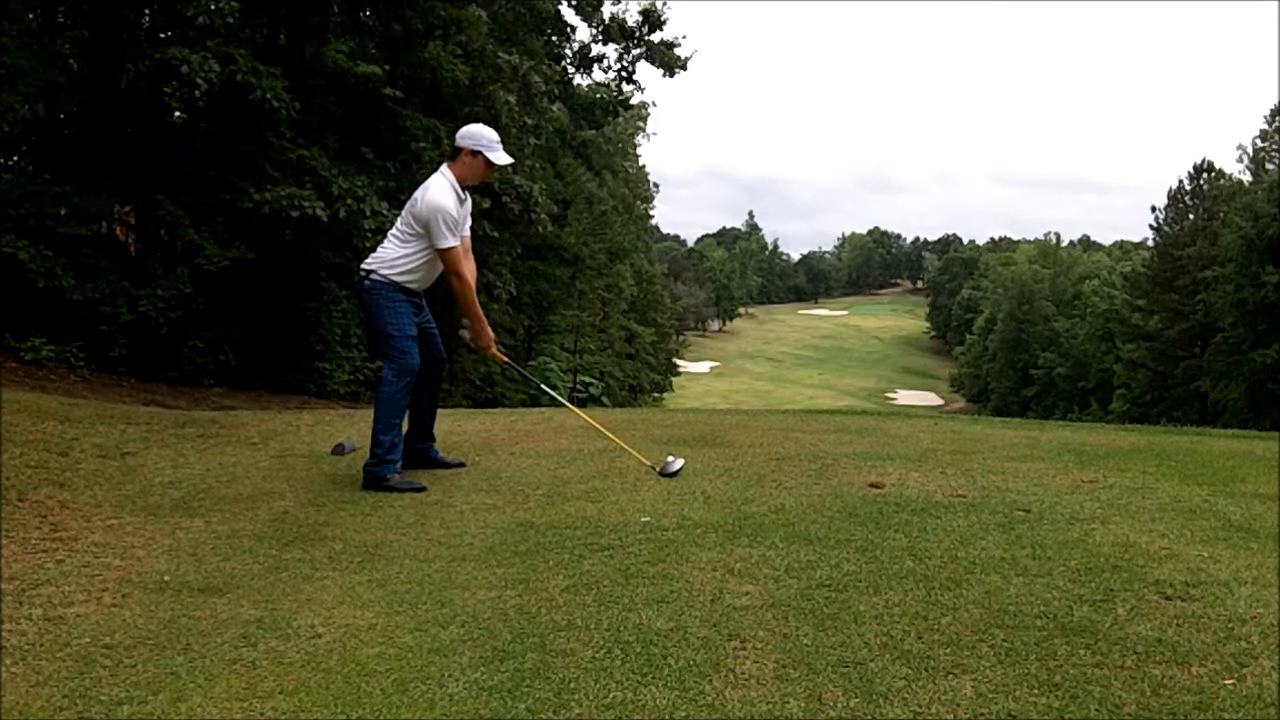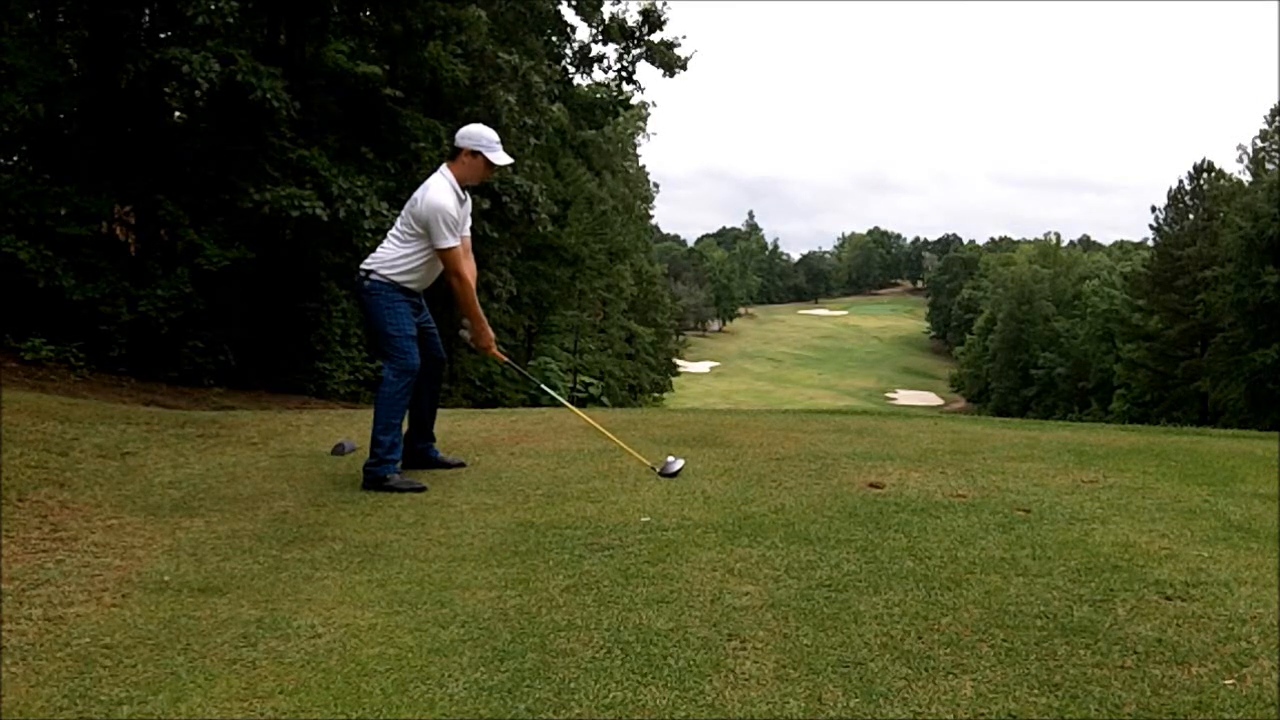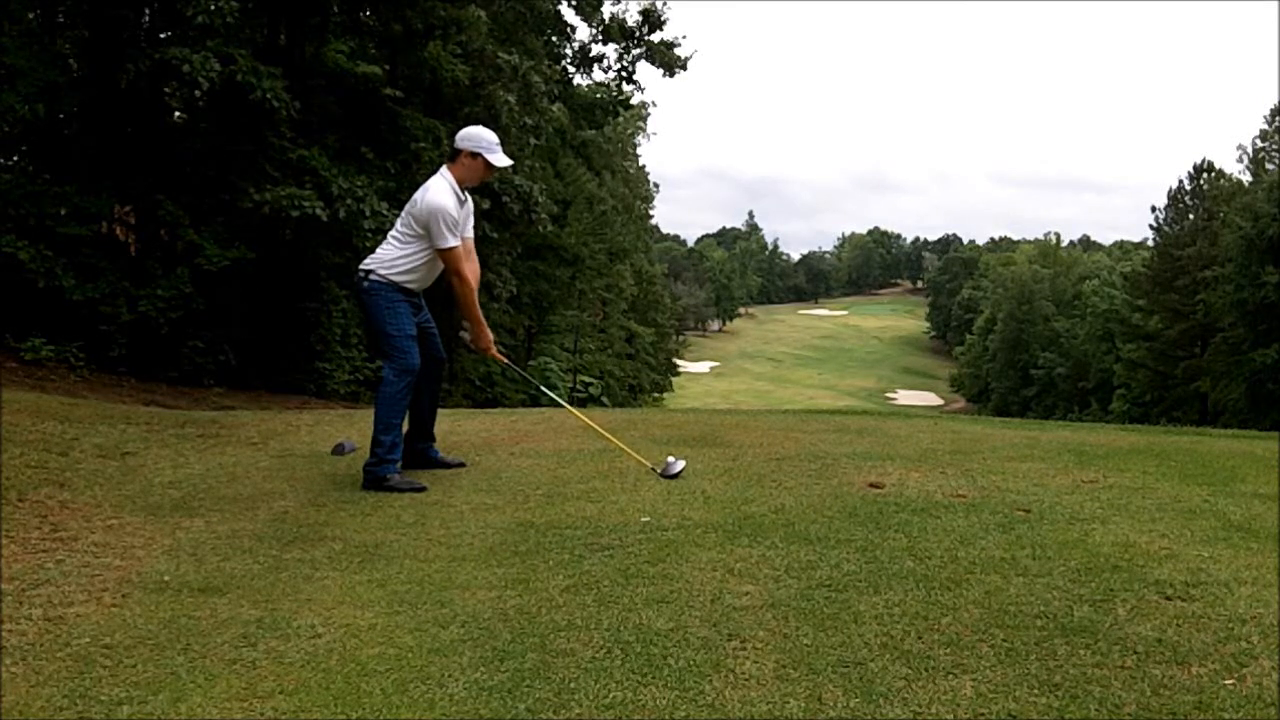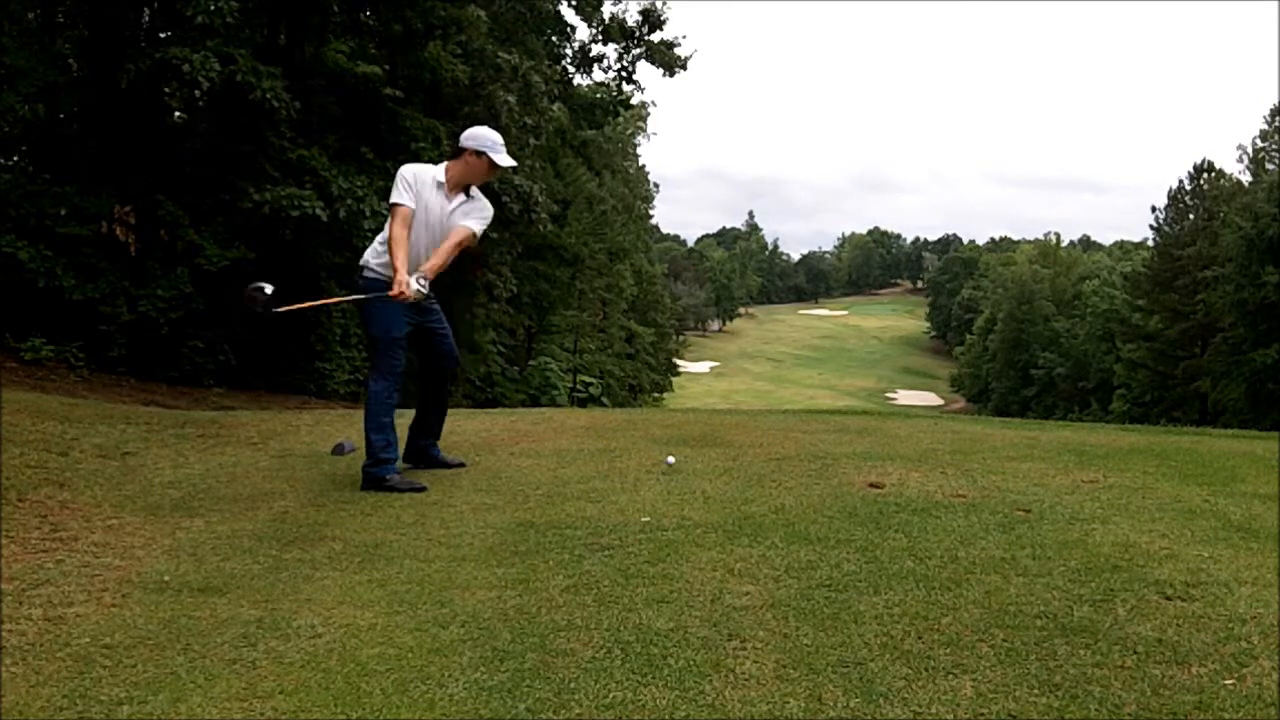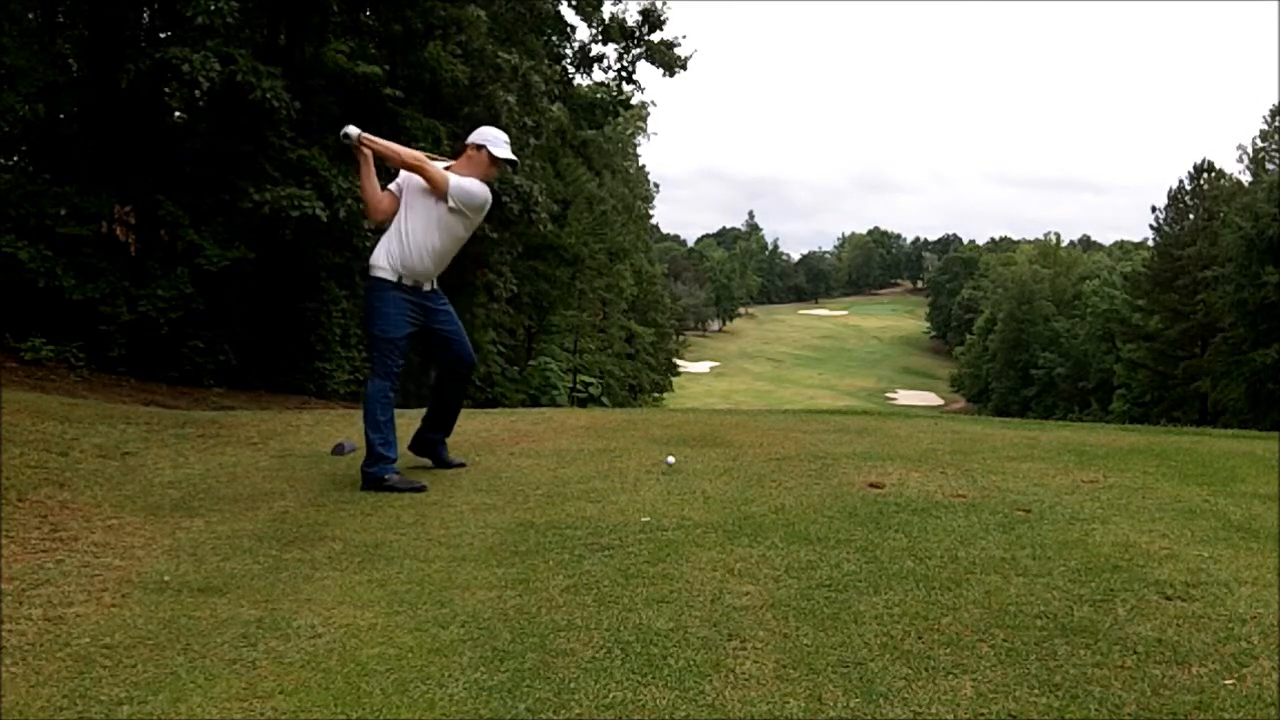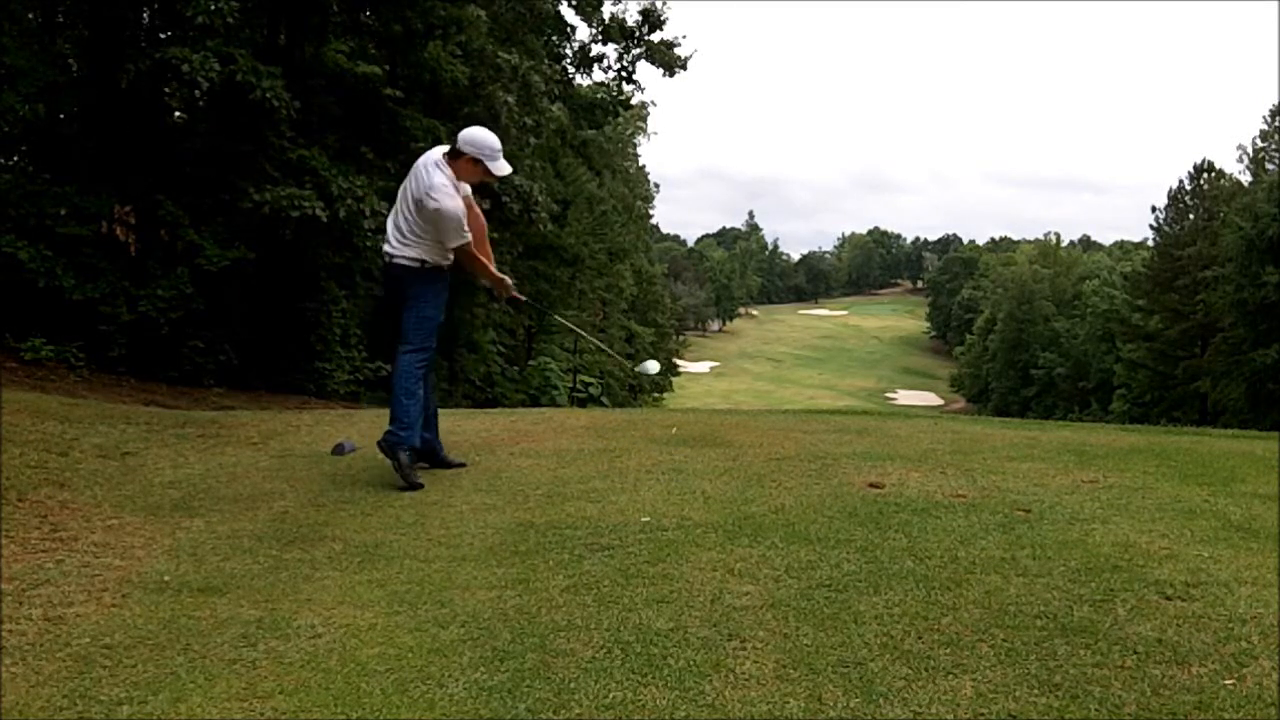
dt=0.3s
person 1, frame 1
left shoulder: (460, 196)
right shoulder: (440, 200)
left elbow: (466, 261)
right elbow: (456, 273)
left wrist: (471, 320)
right wrist: (480, 326)
left hip: (408, 290)
right hip: (385, 287)
left knee: (433, 361)
right knee: (404, 366)
left ankle: (418, 449)
right ankle: (381, 469)
person 1, frame 2
left shoulder: (460, 196)
right shoulder: (439, 200)
left elbow: (467, 261)
right elbow: (456, 274)
left wrist: (471, 320)
right wrist: (480, 326)
left hip: (408, 291)
right hip: (384, 287)
left knee: (432, 361)
right knee: (404, 366)
left ankle: (418, 449)
right ankle: (381, 468)
person 1, frame 3
left shoulder: (463, 199)
right shoulder: (439, 201)
left elbow: (471, 262)
right elbow: (457, 273)
left wrist: (471, 321)
right wrist: (479, 328)
left hip: (408, 291)
right hip: (383, 287)
left knee: (433, 362)
right knee: (404, 367)
left ankle: (419, 449)
right ankle: (381, 468)
person 1, frame 4
left shoulder: (480, 206)
right shoulder: (412, 175)
left elbow: (452, 244)
right elbow: (397, 228)
left wrist: (420, 278)
right wrist: (400, 275)
left hip: (422, 291)
right hip: (382, 284)
left knee: (443, 363)
right knee: (388, 370)
left ankle: (423, 447)
right ankle: (380, 469)
person 1, frame 5
left shoulder: (478, 194)
right shoulder: (414, 172)
left elbow: (420, 164)
right elbow: (378, 214)
left wrist: (366, 139)
right wrist: (365, 159)
left hip: (428, 291)
right hip: (390, 287)
left knee: (461, 362)
right knee: (386, 372)
left ankle: (430, 441)
right ankle: (378, 468)
person 1, frame 6
left shoulder: (438, 155)
right shoulder: (441, 200)
left elbow: (473, 214)
right elbow: (466, 255)
left wrist: (491, 267)
right wrist: (494, 279)
left hip: (398, 267)
right hip: (423, 275)
left knee: (415, 354)
right knee: (416, 354)
left ankle: (425, 443)
right ankle: (402, 440)
